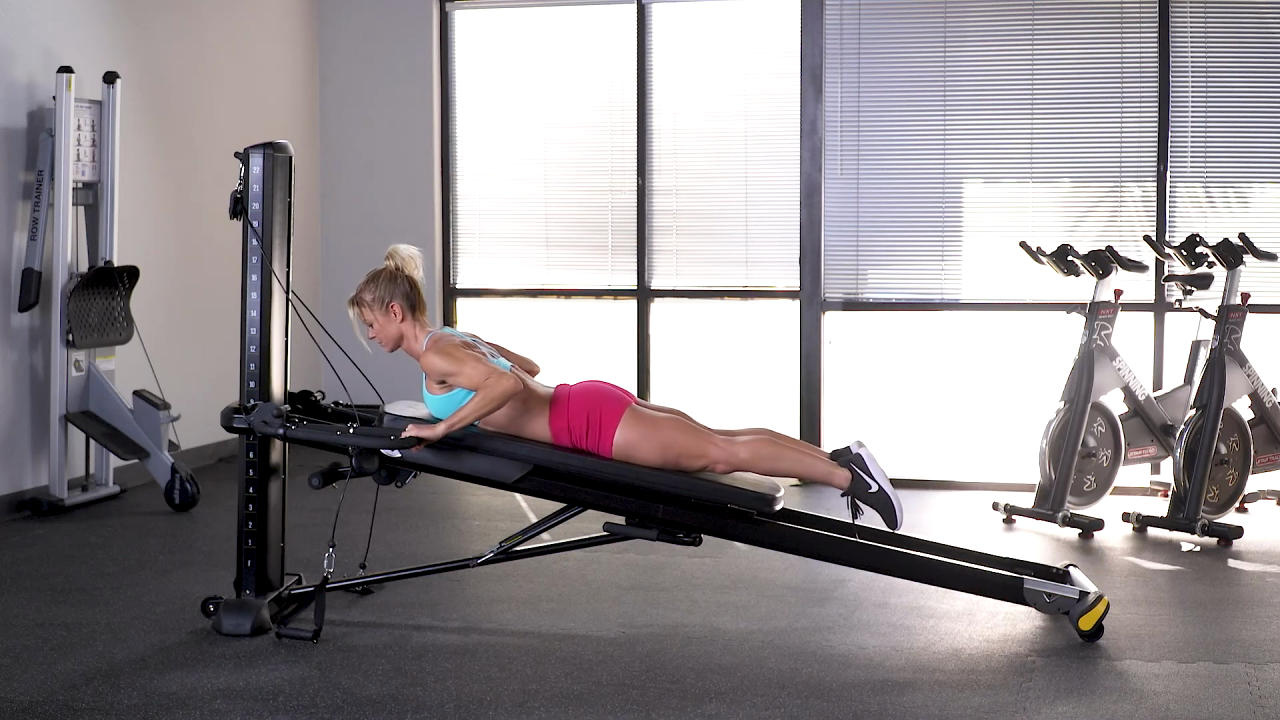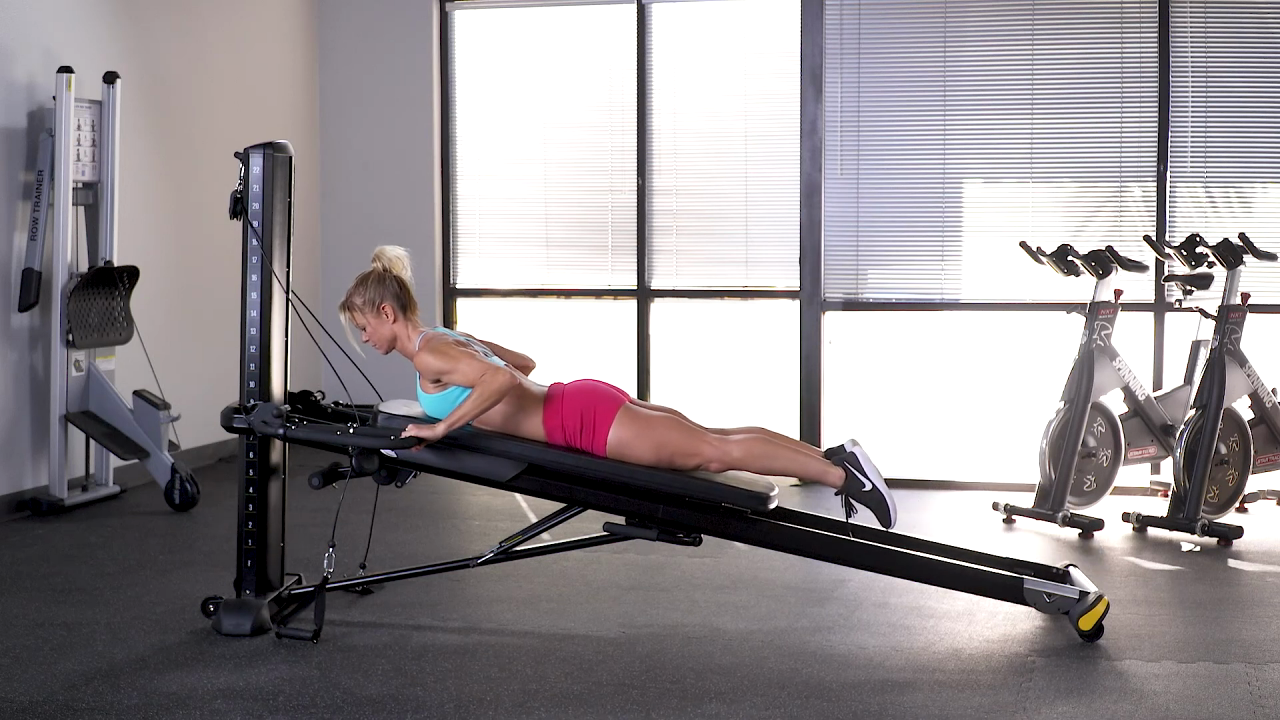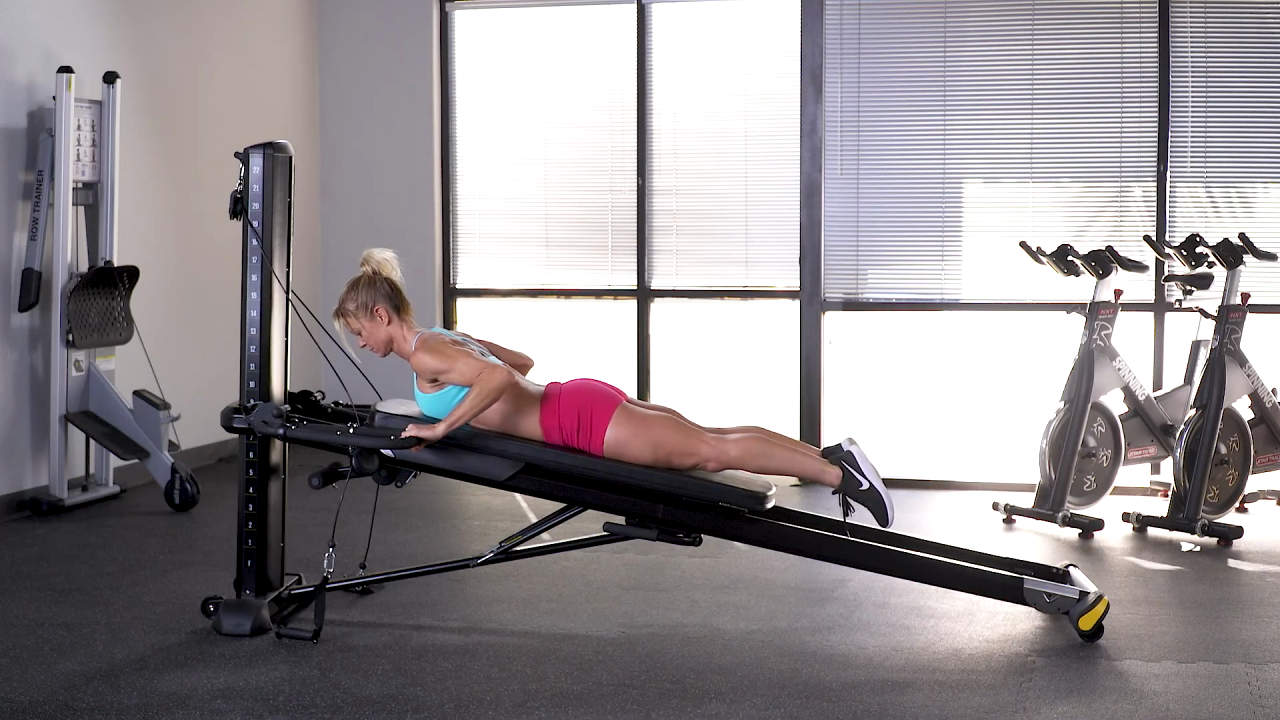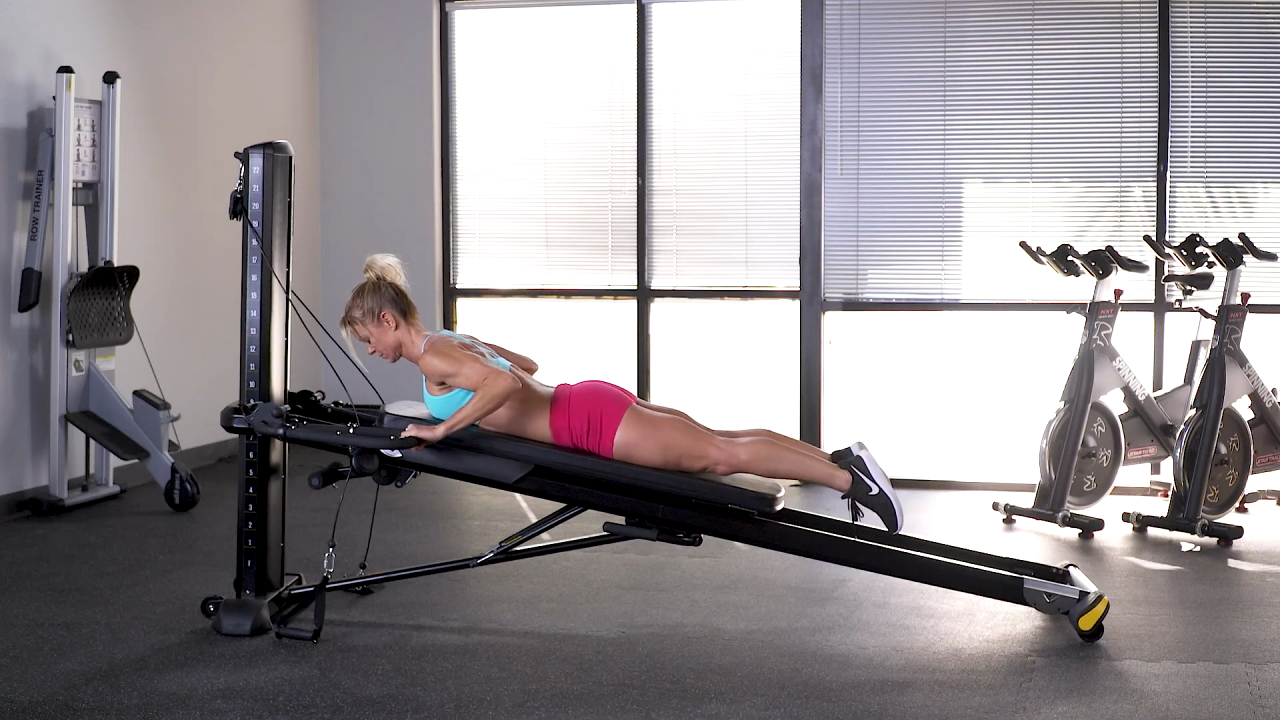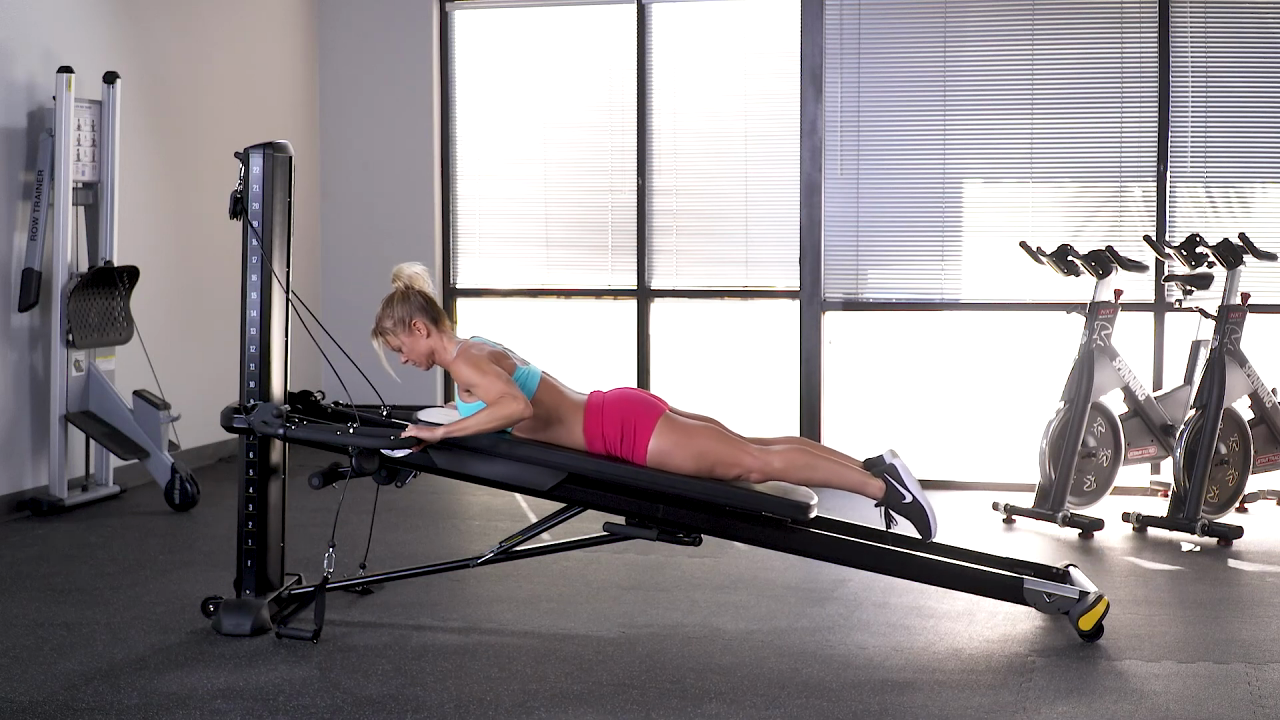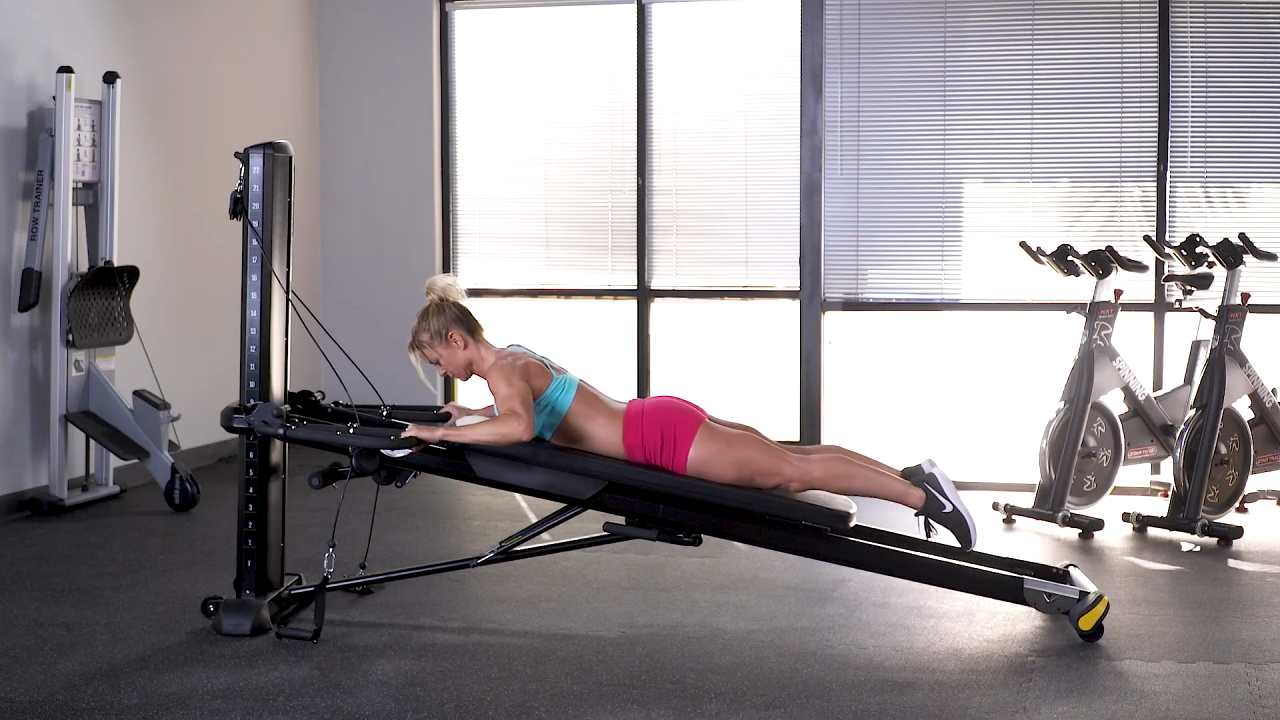
dt=0.3s
person 1, frame 1
left shoulder: (434, 354)
right shoulder: (453, 337)
left elbow: (507, 384)
left wrist: (441, 427)
right wrist: (461, 399)
left hip: (587, 422)
right hip: (589, 404)
left knee: (719, 455)
right knee: (721, 439)
left ankle: (847, 476)
right ankle: (839, 459)
person 1, frame 2
left shoulder: (427, 353)
right shoulder: (446, 338)
left elbow: (501, 378)
left wrist: (442, 427)
right wrist: (456, 395)
left hip: (582, 421)
right hip: (583, 404)
left knee: (713, 454)
right knee: (714, 438)
left ankle: (841, 474)
right ankle: (833, 457)
person 1, frame 3
left shoulder: (424, 353)
right shoulder: (444, 338)
left elbow: (498, 377)
left wrist: (442, 426)
right wrist: (457, 396)
left hip: (580, 420)
right hip: (581, 403)
left knee: (709, 451)
right knee: (711, 436)
left ankle: (838, 472)
right ankle: (831, 456)
person 1, frame 4
left shoulder: (432, 354)
right shoulder: (449, 340)
left elbow: (504, 383)
left wrist: (443, 428)
right wrist: (455, 398)
left hip: (591, 422)
right hip: (593, 405)
left knee: (720, 456)
right knee: (722, 440)
left ankle: (849, 479)
right ankle: (841, 461)
person 1, frame 5
left shoulder: (463, 360)
right shoulder: (480, 347)
left elbow: (520, 407)
left wrist: (444, 431)
right wrist: (474, 409)
left hip: (623, 430)
right hip: (624, 412)
left knee: (753, 464)
right knee: (755, 447)
left ankle: (880, 487)
right ankle: (871, 468)
person 1, frame 6
left shoulder: (499, 366)
right shoulder: (515, 356)
left elbow: (520, 429)
left wrist: (445, 433)
right wrist: (475, 414)
left hip: (662, 438)
right hip: (664, 423)
left knee: (794, 473)
right knee: (794, 458)
left ankle: (922, 498)
right ankle: (914, 478)
